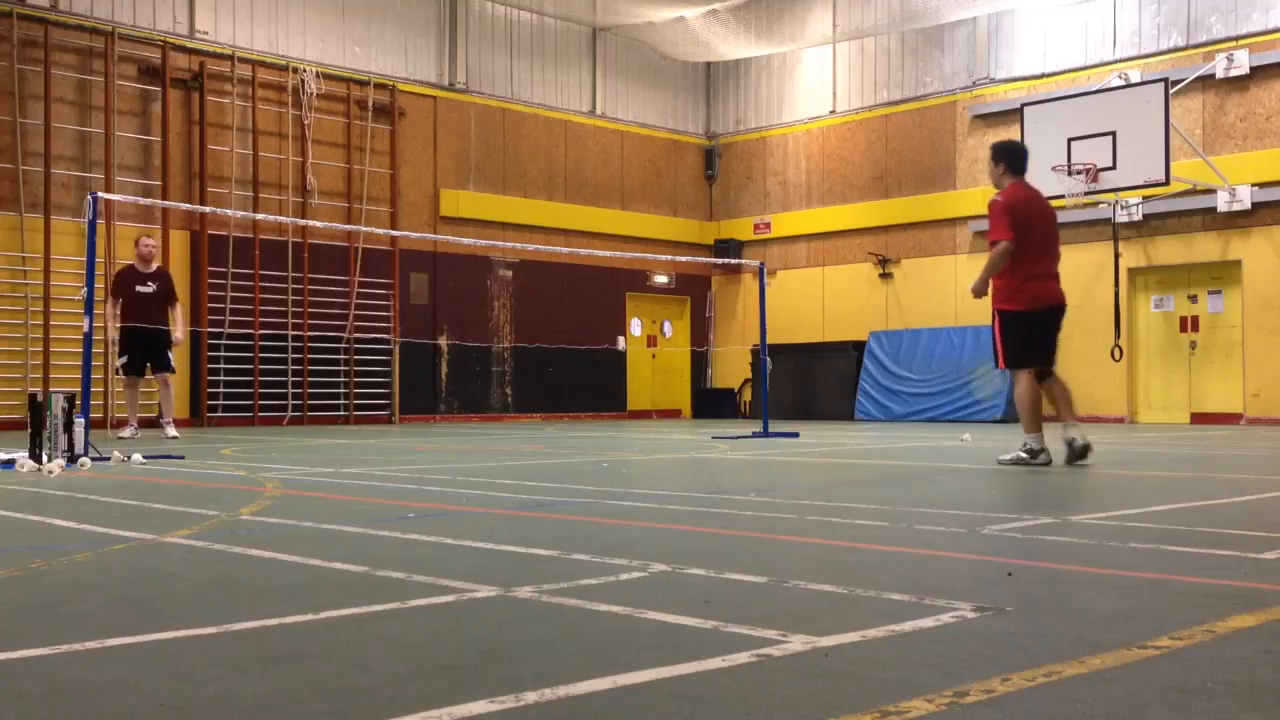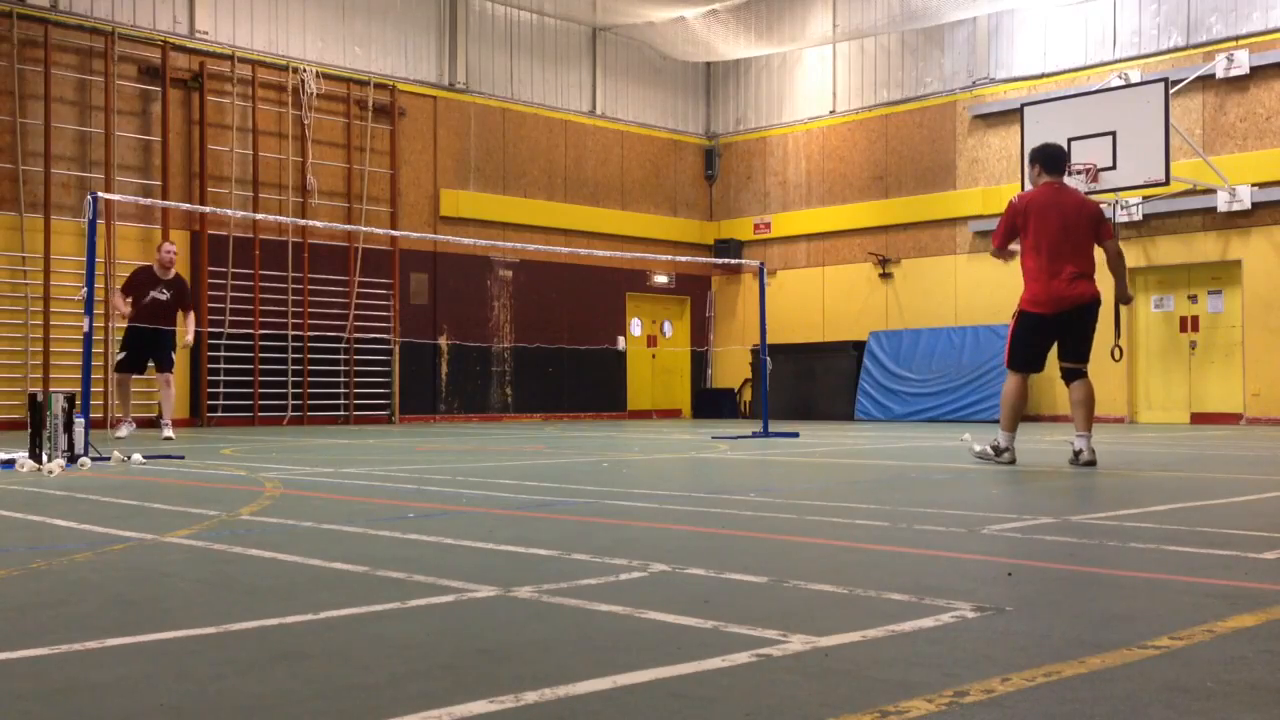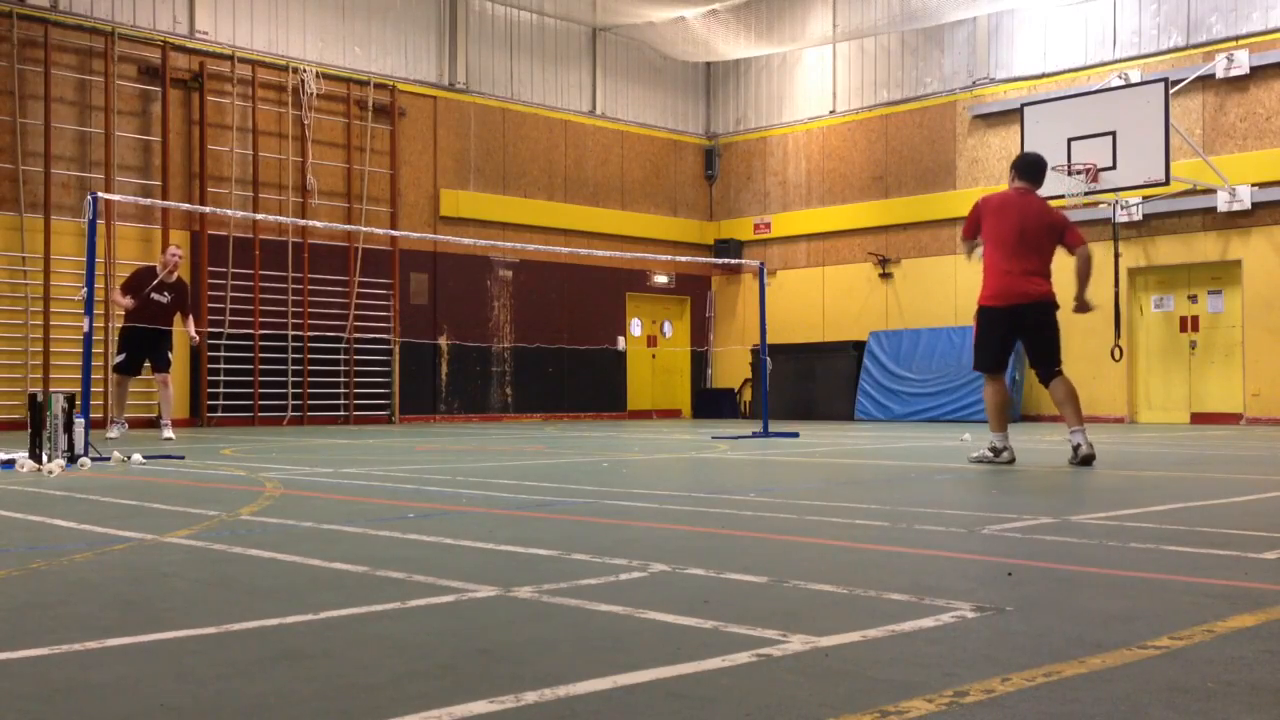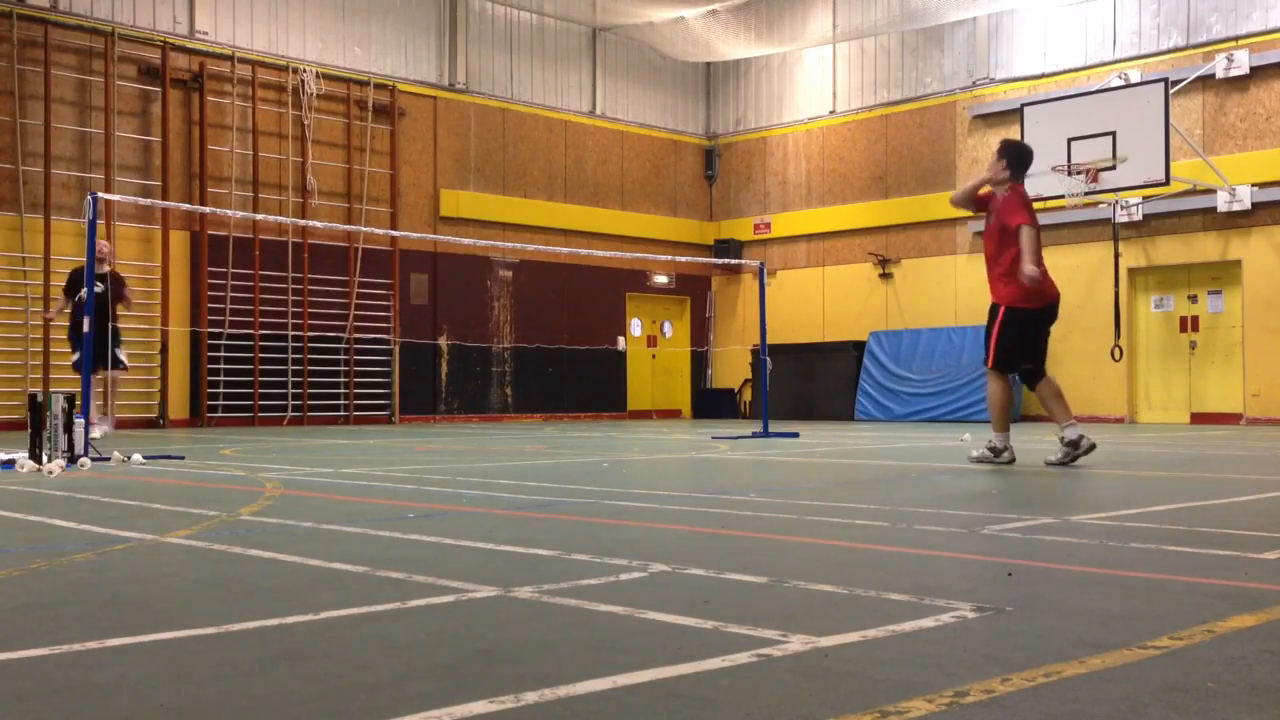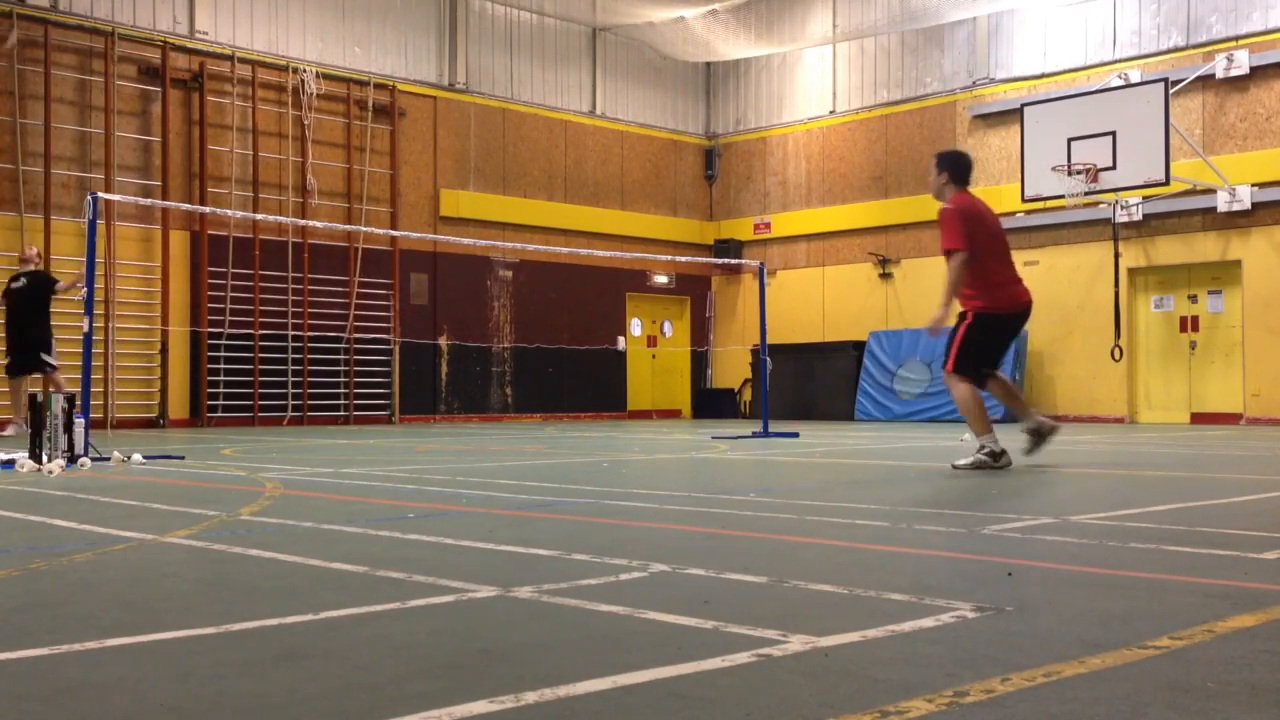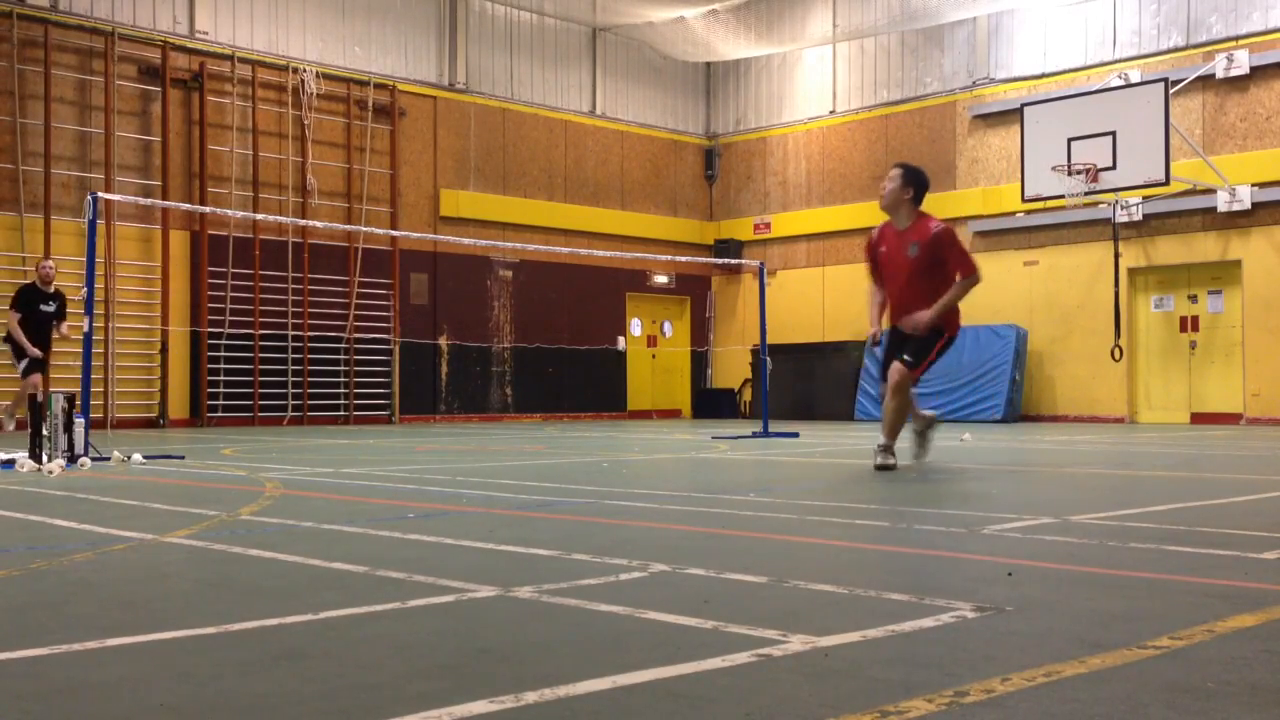
dt=0.7s
person 1, frame 1
left shoulder: (1002, 201)
right shoulder: (1042, 202)
left elbow: (1004, 248)
left wrist: (983, 279)
left hip: (1016, 300)
right hip: (1050, 297)
left knee: (1022, 372)
right knee: (1044, 372)
left ankle: (1034, 447)
right ankle: (1075, 437)
person 1, frame 2
left shoulder: (1022, 203)
right shoulder: (1088, 205)
left elbow: (997, 248)
right elbow: (1113, 250)
left wrist: (1010, 252)
right wrist: (1122, 288)
left hip: (1040, 302)
right hip: (1082, 300)
left knee: (1018, 371)
right knee: (1076, 373)
left ankle: (1004, 445)
right ankle: (1083, 446)
person 1, frame 3
left shoulder: (988, 203)
right shoulder: (1053, 216)
left elbow: (967, 239)
right elbow: (1083, 254)
left wrist: (974, 248)
right wrist: (1081, 296)
left hip: (997, 300)
right hip: (1039, 301)
left knee: (992, 374)
right knee: (1051, 373)
left ankle: (999, 446)
right ankle: (1080, 441)
person 1, frame 4
left shoulder: (1011, 196)
right shoulder: (998, 197)
left elbow: (1025, 230)
right elbow: (958, 200)
left wrist: (1029, 263)
right wrist: (984, 180)
left hip: (1017, 300)
right hip: (1033, 299)
left knee: (997, 370)
right knee: (1031, 372)
left ankle: (1000, 446)
right ankle: (1074, 437)
person 1, frame 5
left shoulder: (952, 209)
right shoulder: (979, 207)
left elbow: (959, 258)
left wrist: (944, 306)
left hip: (988, 306)
right hip: (1015, 302)
left knee: (956, 375)
right knee: (981, 373)
left ankle: (991, 449)
right ankle: (1036, 423)
person 1, frame 6
left shoulder: (936, 232)
right shoulder: (878, 237)
left elbow: (968, 276)
left wrist: (934, 312)
right wrist: (874, 321)
left hip: (934, 327)
right hip: (900, 328)
left knee: (898, 376)
right knee: (890, 391)
left ankle: (885, 445)
right ankle: (923, 419)
person 2, frame 1
left shoulder: (163, 275)
right shoulder: (124, 274)
left elbow: (174, 305)
right elbow: (112, 302)
left wrist: (178, 329)
right wrist: (112, 328)
left hip: (159, 333)
right hip: (131, 333)
left knee: (164, 378)
right knee: (131, 380)
left ankle: (168, 423)
right ankle: (132, 425)
person 2, frame 2
left shoulder: (180, 283)
right shoulder: (140, 274)
left elbow: (188, 311)
right elbow: (118, 296)
left wrist: (189, 333)
right wrist: (123, 308)
left hip: (164, 335)
right hip: (137, 332)
left knee: (166, 377)
right knee: (121, 376)
left ankle: (166, 424)
right ankle: (126, 420)
person 2, frame 3
left shoulder: (181, 287)
right shoulder: (142, 274)
left elbow: (186, 315)
right elbow: (117, 294)
left wrist: (192, 332)
right wrist: (124, 303)
left hip: (161, 336)
right hip: (133, 333)
left knee: (163, 378)
right knee: (120, 378)
left ankle: (166, 425)
right ankle: (118, 422)
person 2, frame 4
left shoulder: (114, 277)
right shoulder: (77, 274)
left elbow: (127, 303)
right elbow: (66, 299)
left wrist: (126, 294)
right wrist: (53, 313)
left hip: (107, 334)
right hip: (81, 334)
left knee: (113, 376)
left ankle: (108, 418)
right ankle: (93, 424)
person 2, frame 5
left shoulder: (40, 277)
left elbow: (60, 287)
left wrist: (77, 280)
left hip: (39, 336)
right hip: (16, 338)
left knee: (53, 376)
right ankle: (18, 422)
person 2, frame 6
left shoulder: (59, 297)
right shoulder: (25, 291)
left elbow: (61, 321)
right elbow: (12, 322)
left wrist: (63, 330)
right wrist: (27, 346)
left hip: (41, 346)
right hip: (21, 343)
left knee: (28, 386)
right knee: (35, 381)
left ankle: (9, 415)
